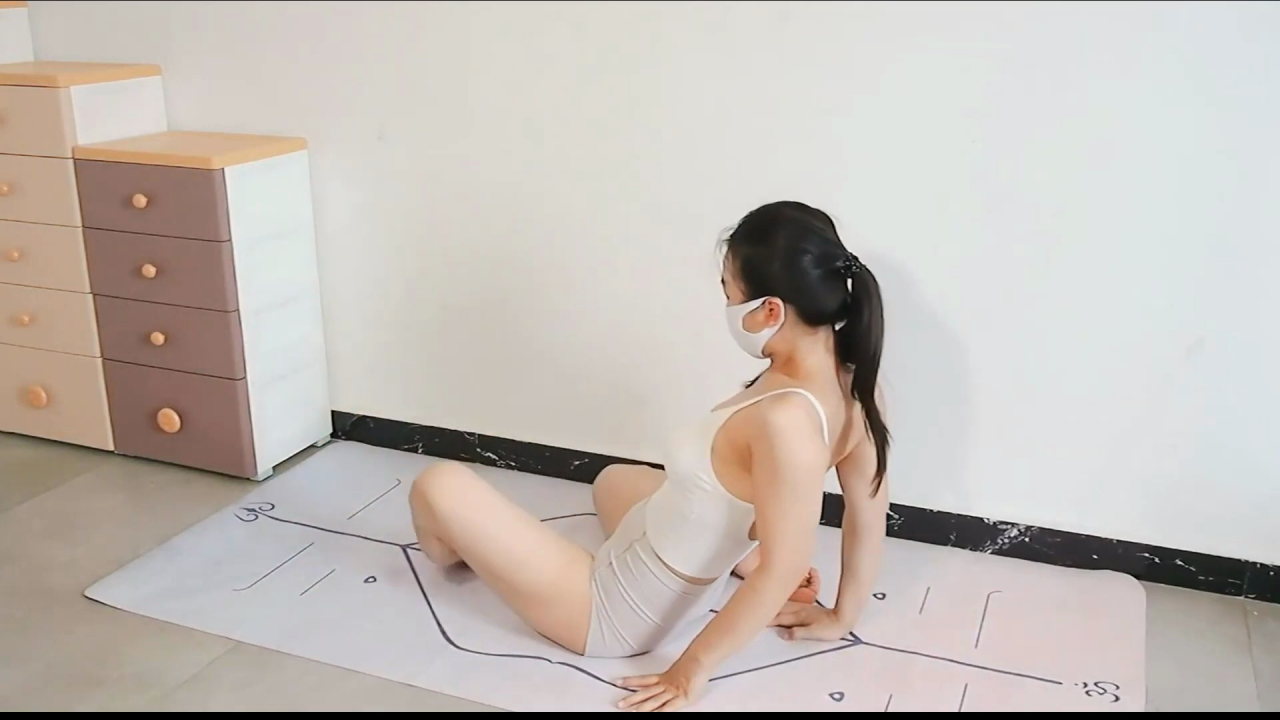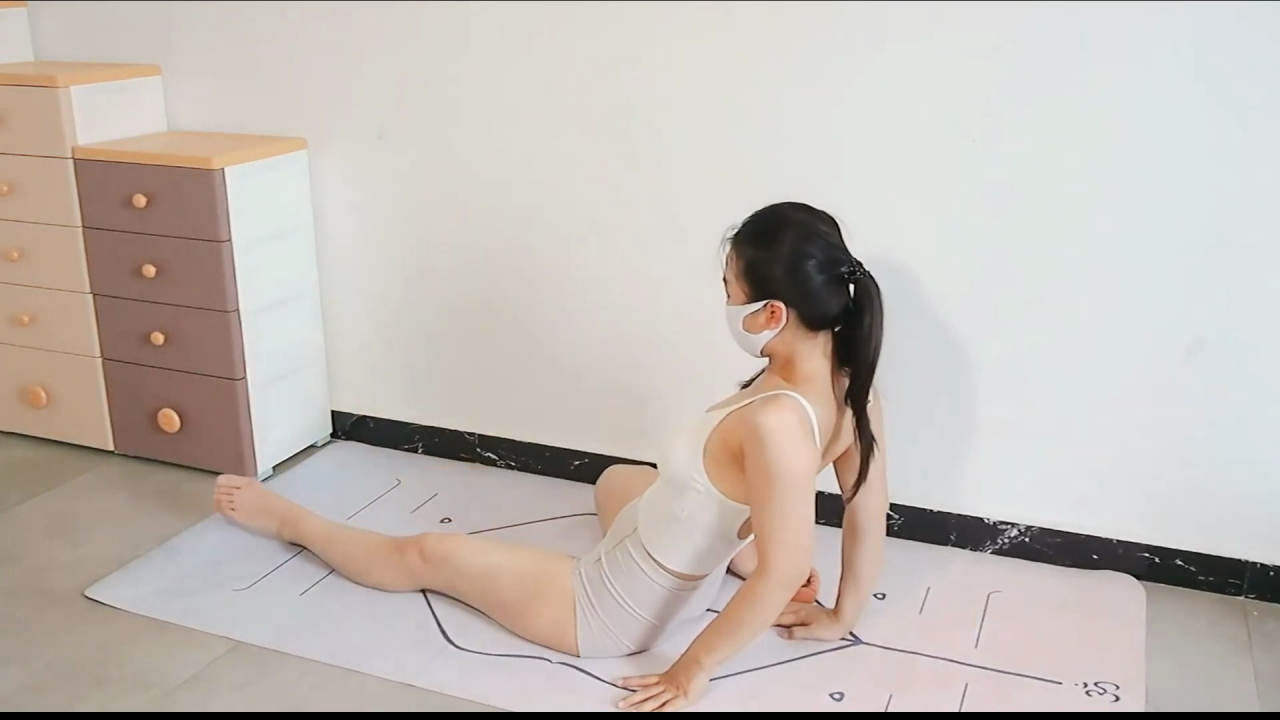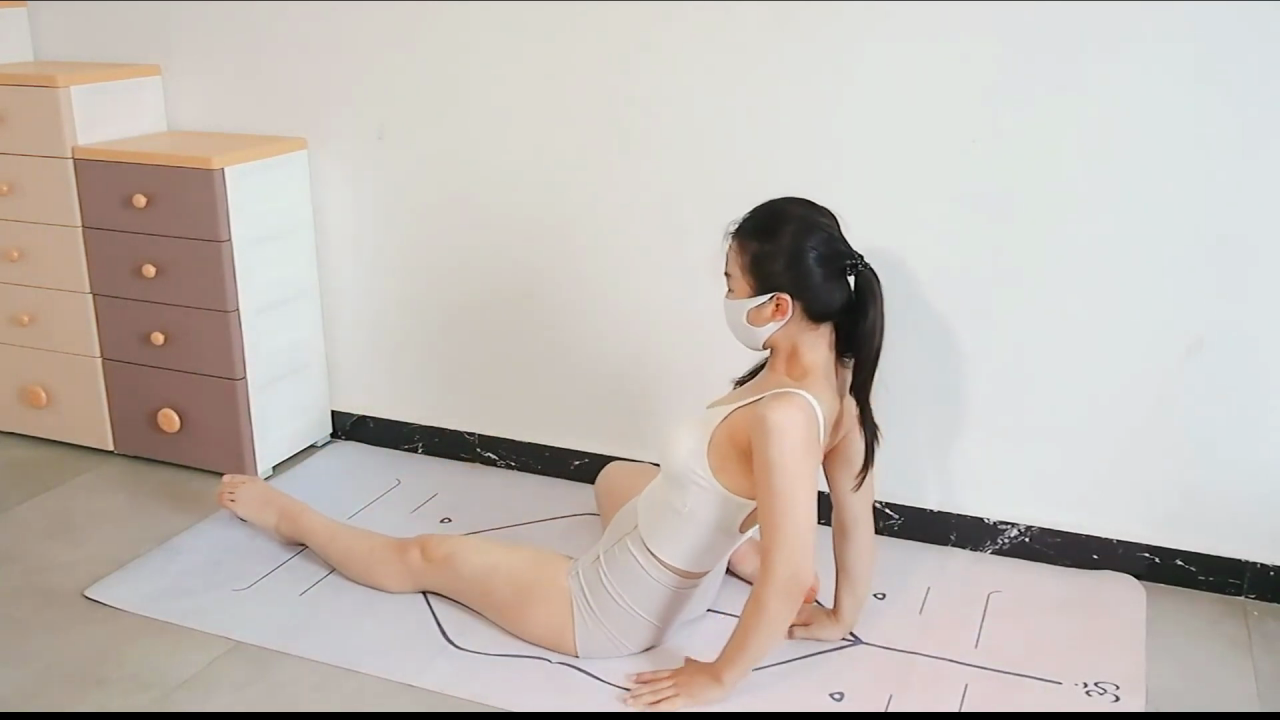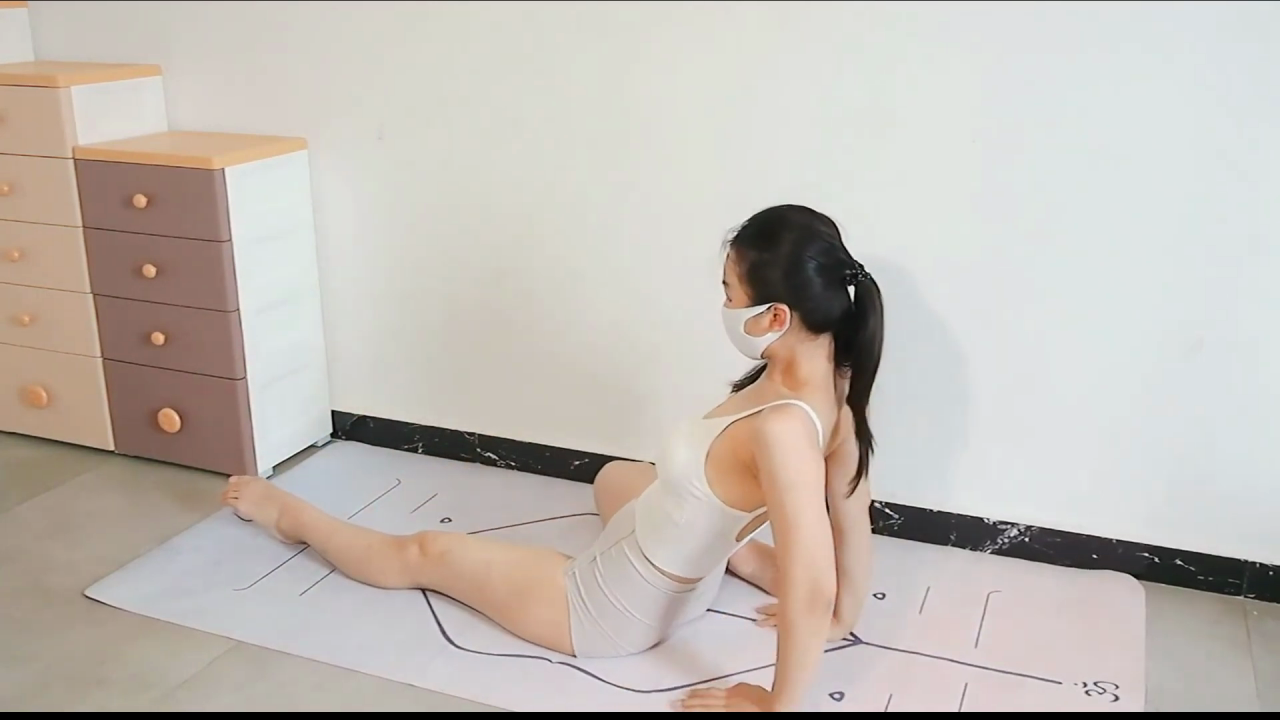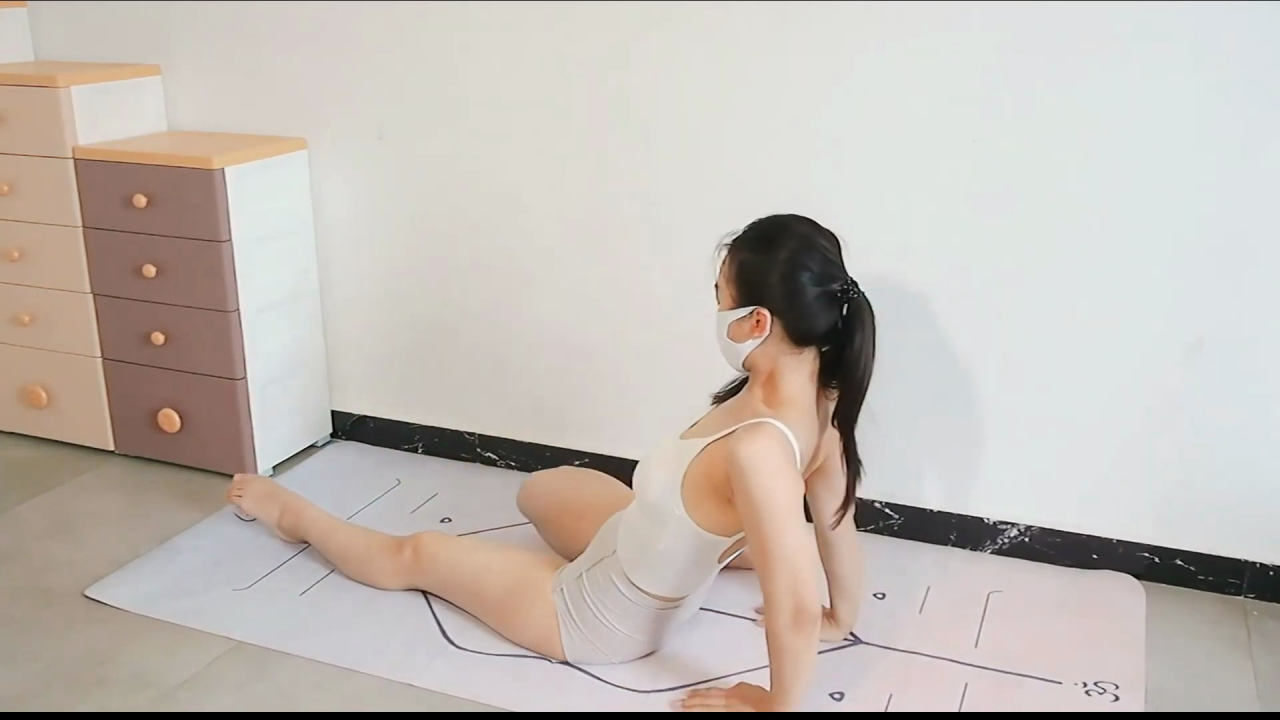
dt=0.5s
person 1, frame 1
left shoulder: (786, 420)
right shoulder: (848, 381)
left elbow: (783, 570)
right elbow: (867, 508)
left wrist: (691, 670)
right wrist: (840, 615)
left hip: (617, 613)
right hip: (680, 584)
left knee: (441, 487)
right knee: (614, 480)
left ankle: (448, 549)
person 1, frame 2
left shoulder: (777, 422)
right shoulder: (848, 383)
left elbow: (783, 577)
right elbow: (869, 508)
left wrist: (692, 669)
right wrist: (841, 615)
left hip: (615, 613)
right hip: (685, 578)
left knee: (429, 555)
right knee: (618, 480)
left ankle: (288, 519)
person 1, frame 3
left shoulder: (783, 416)
right shoulder: (839, 376)
left elbow: (793, 577)
right elbow: (854, 505)
left wrist: (720, 676)
right wrist: (841, 615)
left hip: (618, 610)
right hip: (685, 580)
left knee: (429, 558)
right knee: (617, 476)
left ankle: (290, 518)
right ankle: (749, 556)
person 1, frame 4
left shoulder: (783, 429)
right shoulder: (833, 381)
left elbow: (814, 591)
right elbow: (852, 509)
left wrist: (777, 704)
right wrist: (843, 617)
left hip: (613, 610)
right hip: (681, 581)
left knee: (426, 553)
right knee: (617, 476)
left ankle: (292, 517)
right ankle: (757, 559)
person 1, frame 5
left shoulder: (757, 449)
right shoulder: (820, 393)
left elbow: (797, 608)
right elbow: (834, 513)
left wrist: (778, 706)
right wrist: (843, 617)
left hip: (606, 618)
right hip: (642, 547)
left knee: (420, 554)
right knee: (537, 491)
left ankle: (296, 516)
